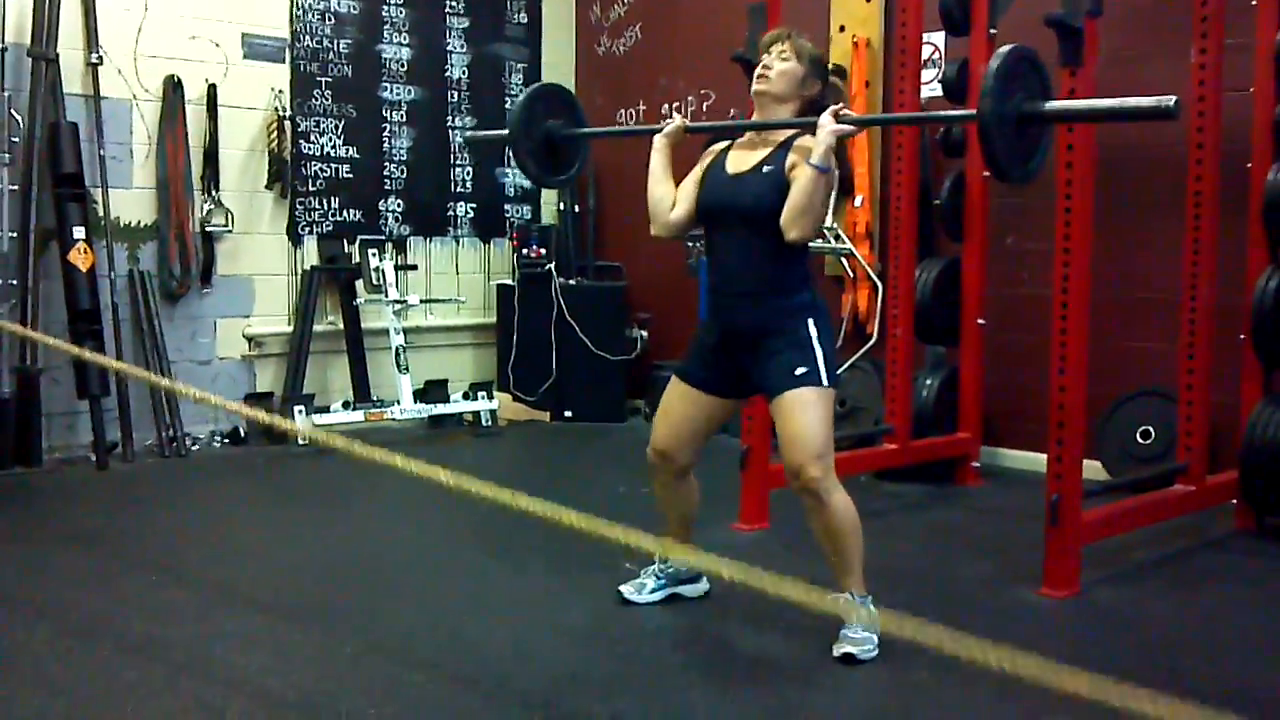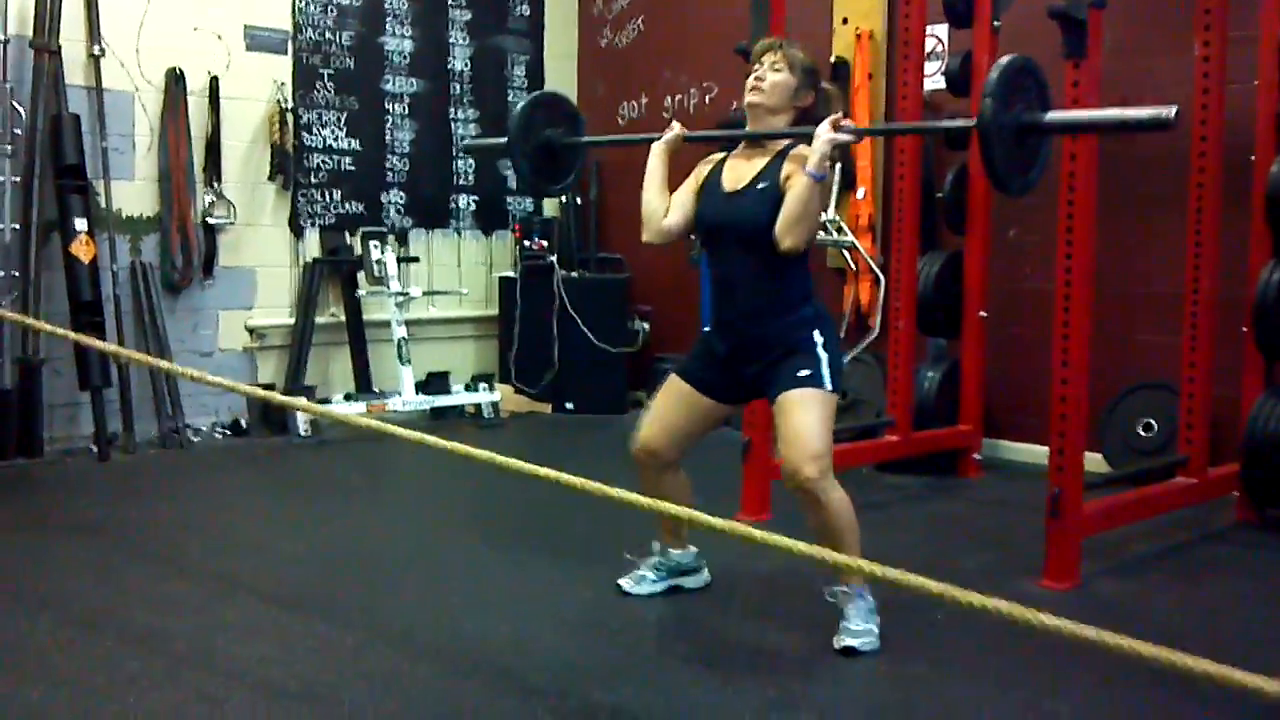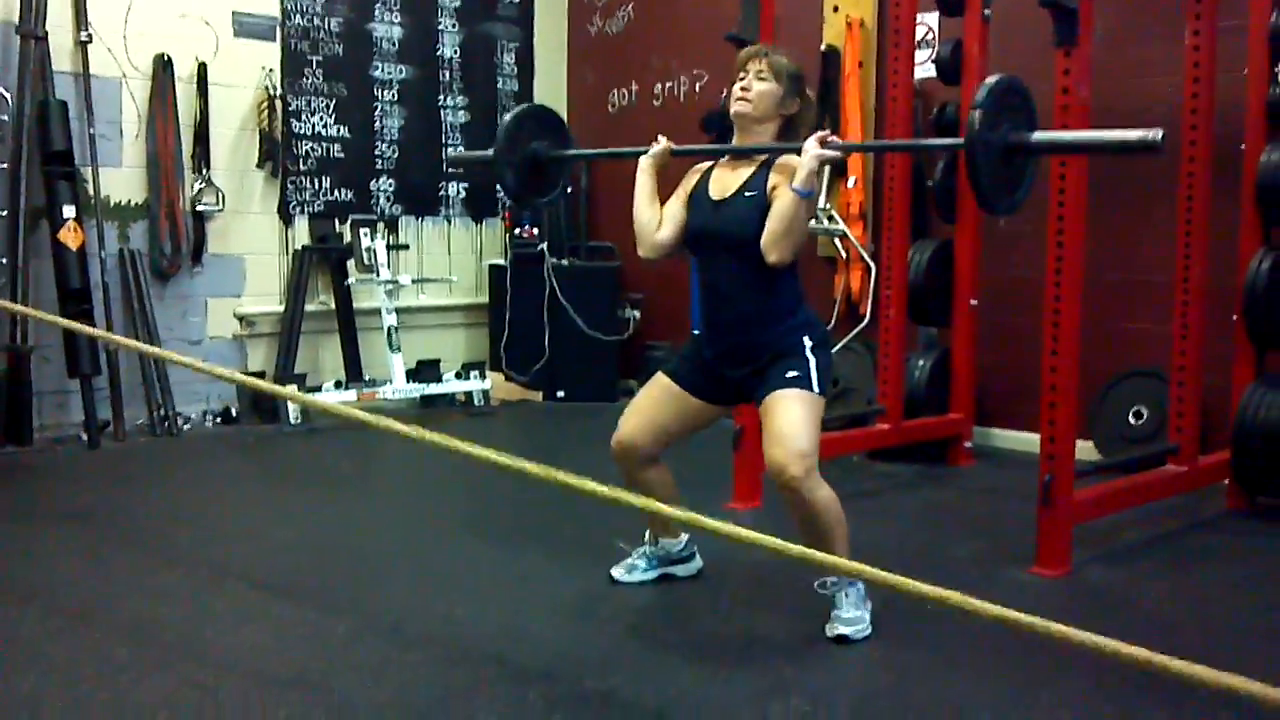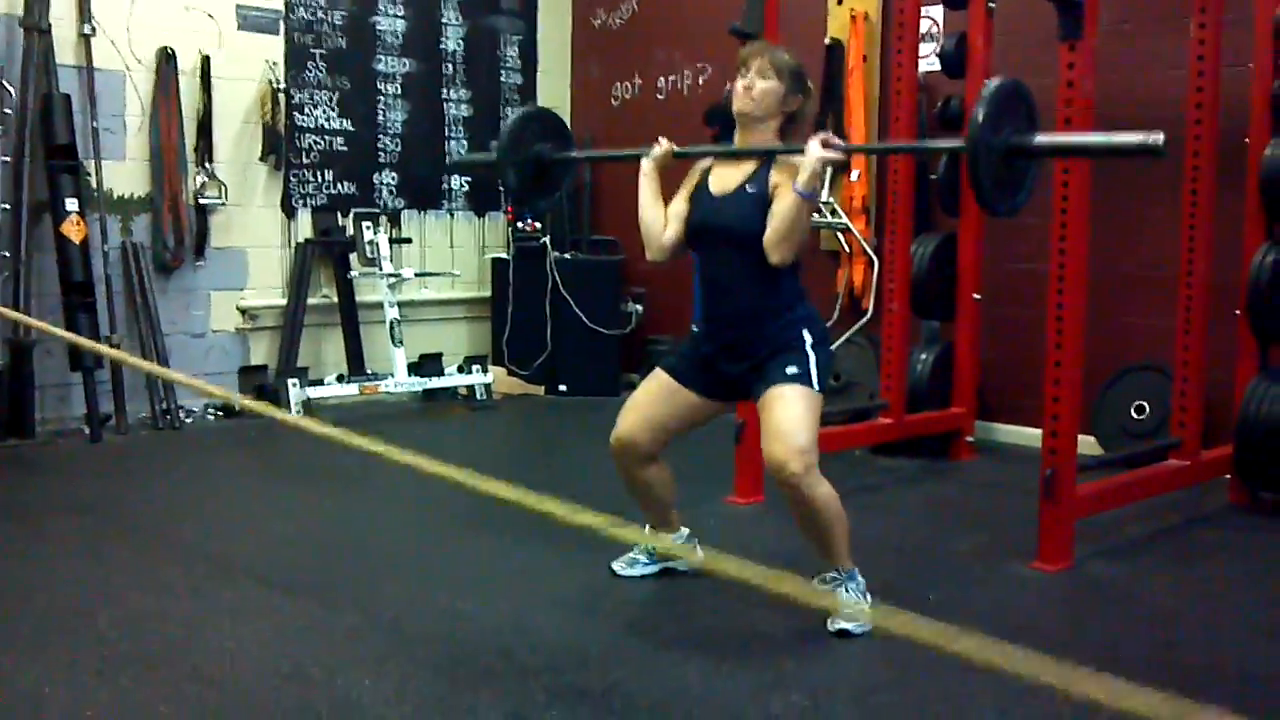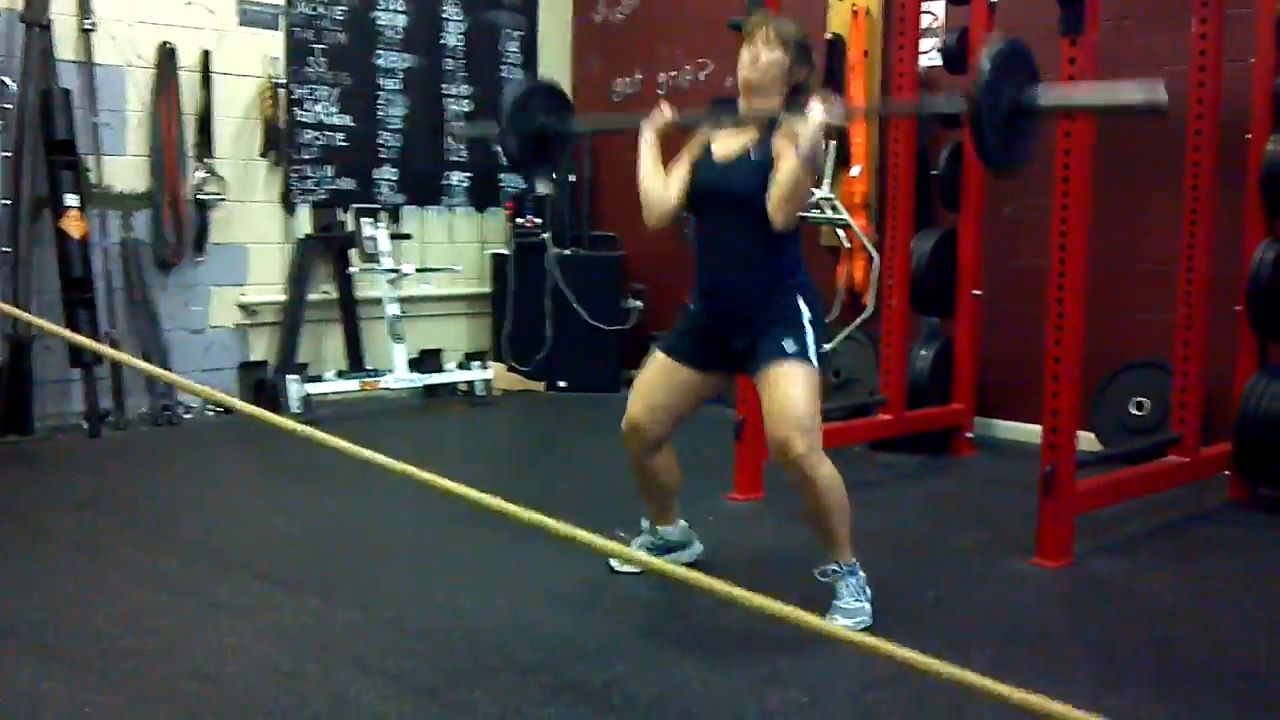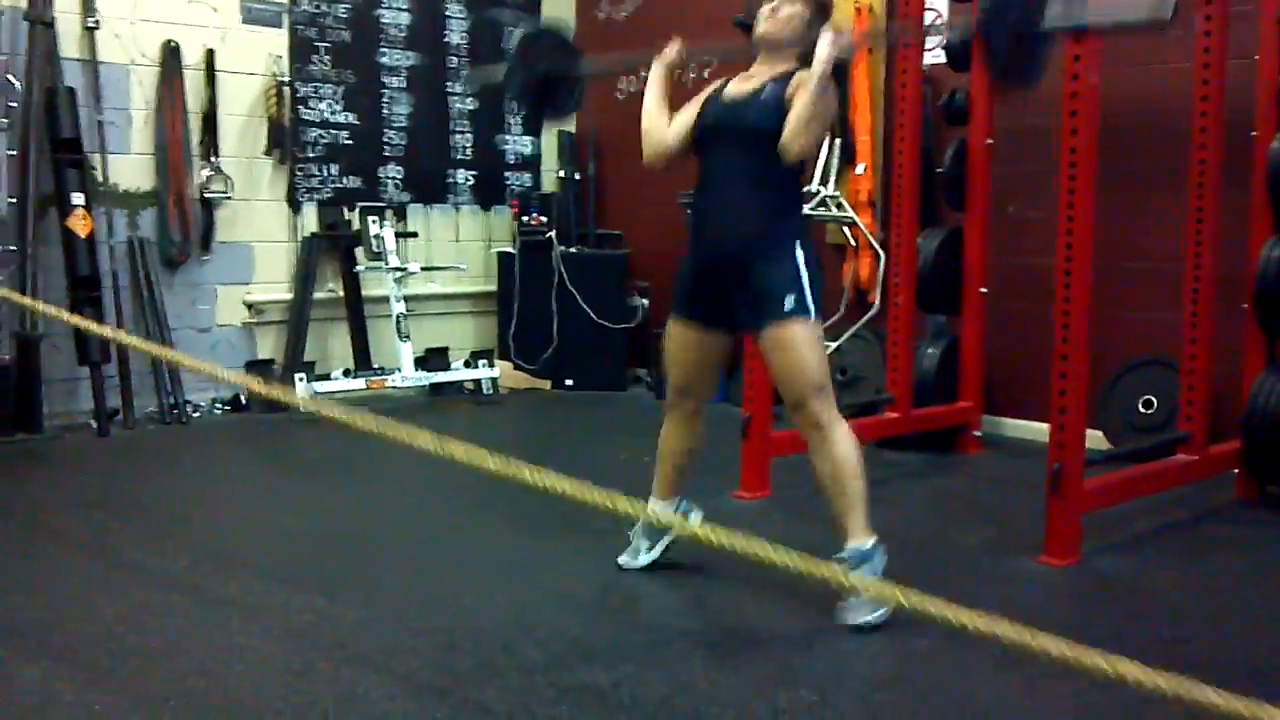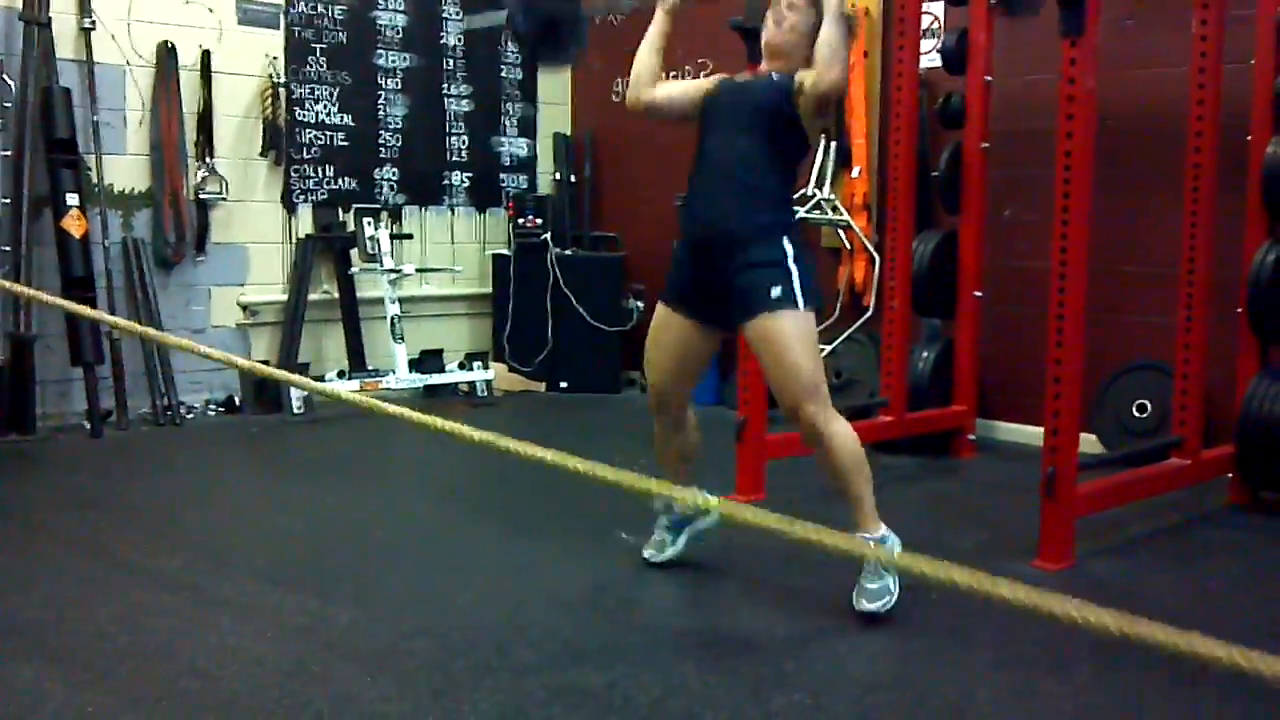
dt=0.1s
person 1, frame 1
left shoulder: (805, 150)
right shoulder: (718, 152)
left elbow: (796, 228)
right elbow: (665, 222)
left wrist: (824, 147)
right wrist: (661, 145)
left hip: (790, 330)
right hip: (722, 330)
left knee: (810, 473)
right knee: (666, 454)
left ankle: (856, 606)
right ankle: (679, 567)
person 1, frame 2
left shoulder: (798, 162)
right shoulder: (713, 165)
left elbow: (790, 238)
right elbow: (656, 230)
left wrist: (820, 156)
right wrist: (659, 156)
left hip: (796, 344)
right hip: (725, 342)
left knee: (807, 471)
right knee: (651, 448)
left ankle: (856, 597)
right ankle: (678, 557)
person 1, frame 3
left shoulder: (785, 172)
right shoulder: (701, 174)
left elbow: (777, 252)
right elbow: (652, 245)
left wrist: (807, 173)
right wrist: (647, 166)
left hip: (785, 347)
right hip: (714, 346)
left knee: (792, 468)
right knee: (630, 443)
left ankle: (847, 586)
right ankle: (670, 547)
person 1, frame 4
left shoulder: (790, 171)
right shoulder: (703, 173)
left elbow: (779, 252)
right elbow: (658, 248)
left wrist: (810, 177)
right wrist: (651, 171)
left hip: (784, 341)
right hip: (712, 340)
left knee: (791, 465)
right knee: (629, 440)
left ankle: (847, 581)
right ankle: (667, 543)
person 1, frame 5
left shoulder: (790, 136)
right shoulder: (704, 140)
left elbow: (781, 215)
right elbow: (658, 212)
left wrist: (812, 138)
right wrist: (651, 137)
left hip: (780, 314)
right hip: (709, 314)
left knee: (796, 446)
right knee: (639, 426)
left ankle: (846, 572)
right ankle: (668, 532)
person 1, frame 6
left shoulder: (807, 84)
right shoulder: (720, 90)
left elbow: (797, 145)
right elbow: (657, 147)
left wrist: (823, 63)
right wrist: (658, 75)
left hip: (774, 261)
right hip: (707, 264)
left knee: (813, 408)
right knee: (683, 396)
left ankle: (862, 552)
right ankle: (665, 516)
person 1, frame 7
left shoulder: (807, 85)
right shoulder: (725, 84)
left elbow: (830, 80)
right elbow: (642, 94)
left hip: (764, 255)
right hip: (697, 255)
left knee: (807, 406)
right knee: (664, 396)
left ankle: (876, 541)
right ankle: (684, 506)
